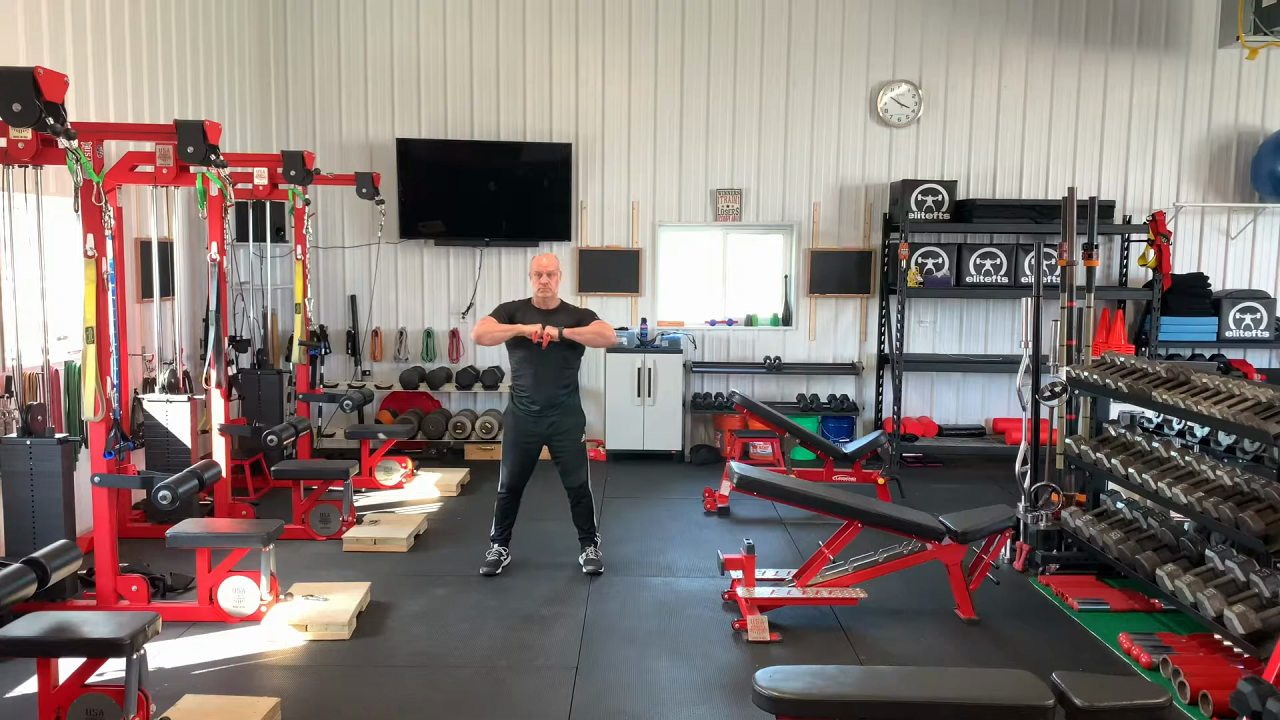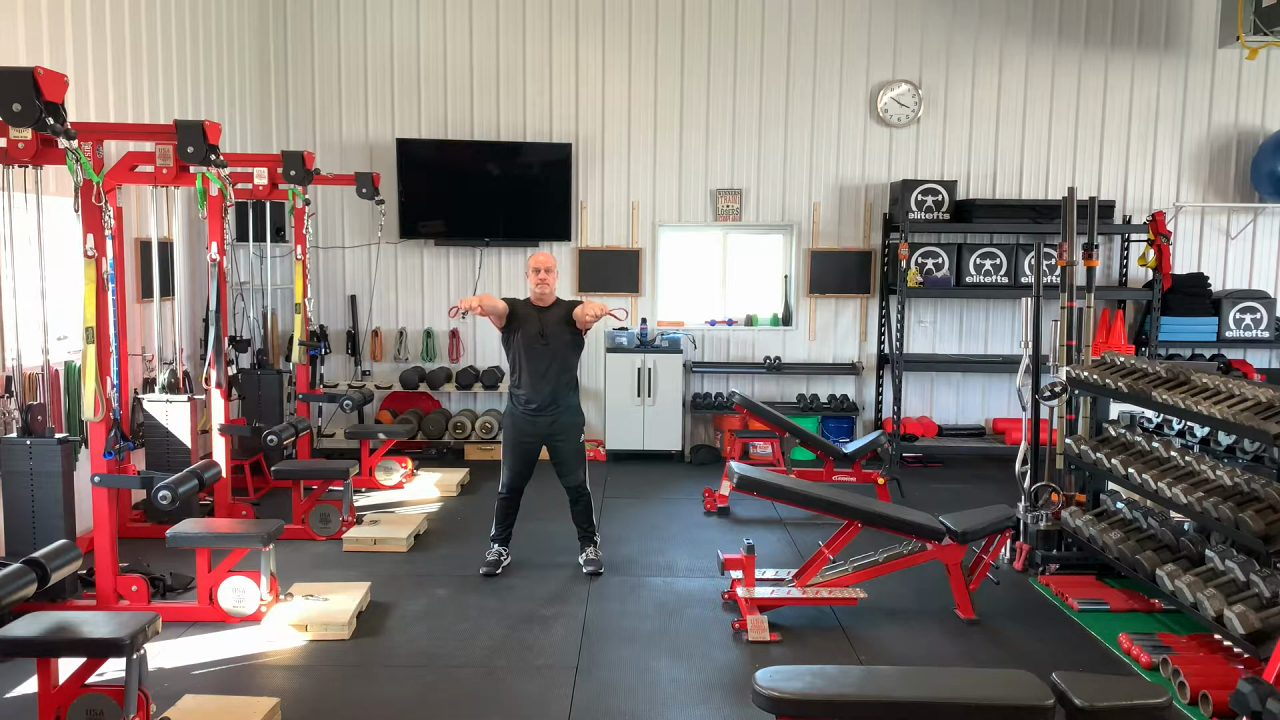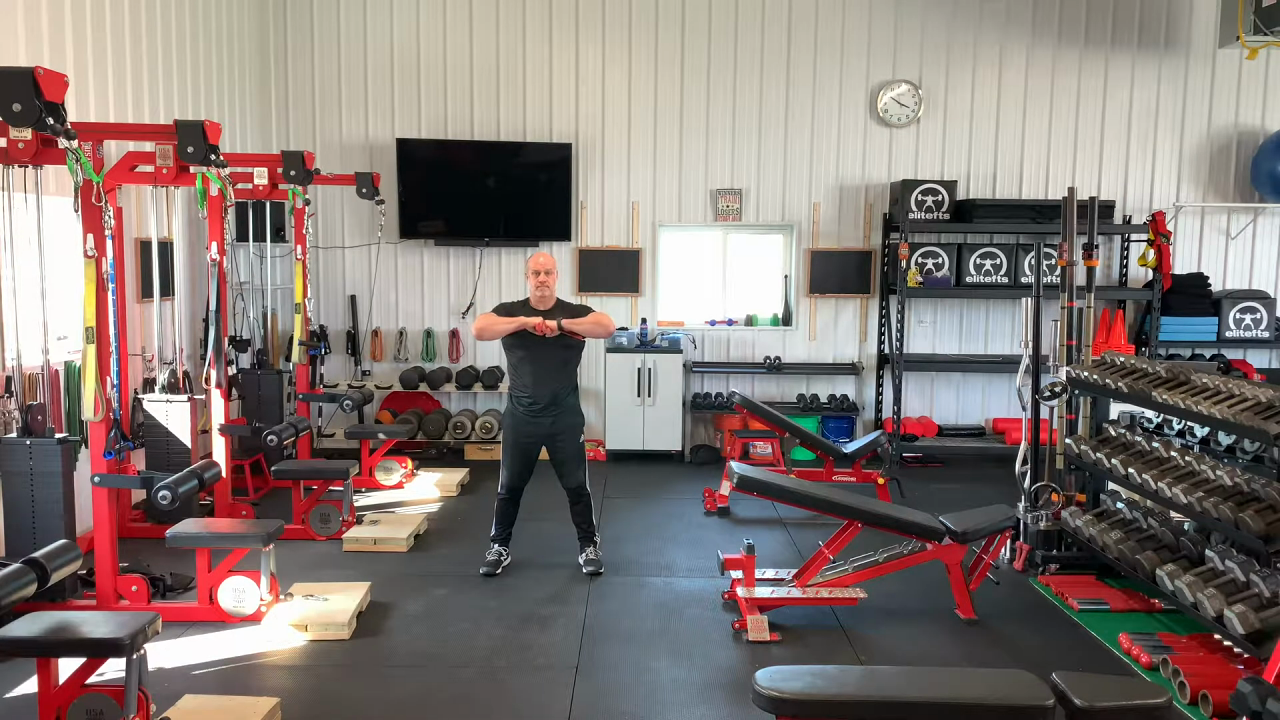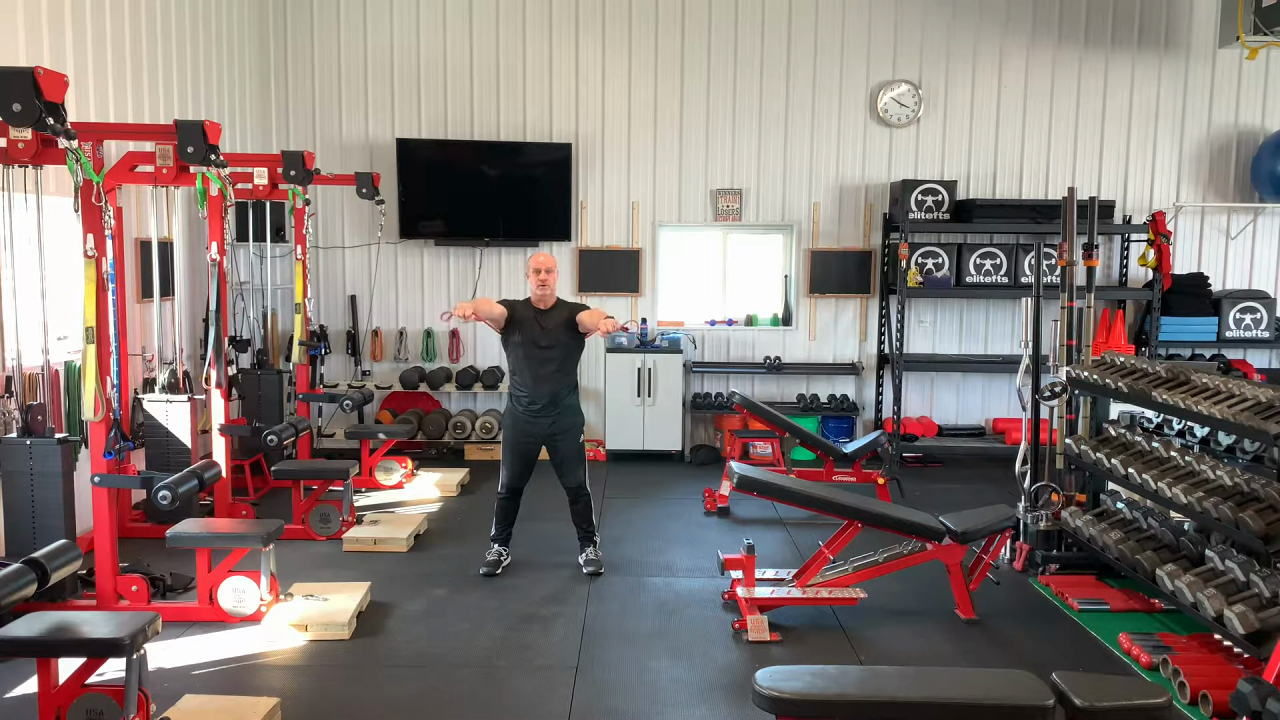
dt=1s
person 1, frame 1
left shoulder: (577, 315)
right shoulder: (513, 311)
left elbow: (608, 336)
right elbow: (478, 334)
left wrist: (561, 332)
right wrist: (522, 329)
left hip: (566, 418)
right hip: (522, 417)
left knee: (578, 486)
right knee: (510, 486)
left ankle: (589, 546)
right ankle: (499, 547)
person 1, frame 2
left shoulder: (570, 310)
right shoulder: (514, 310)
left elbow: (586, 312)
right elbow: (494, 305)
left wrist: (594, 310)
right wrist: (477, 302)
left hip: (565, 417)
right hip: (521, 417)
left knee: (577, 486)
right knee: (510, 486)
left ankle: (589, 547)
right ankle: (499, 547)
person 1, frame 3
left shoulder: (573, 312)
right shoulder: (510, 312)
left elbow: (607, 327)
right elbow: (478, 330)
left wrist: (560, 324)
right wrist: (524, 322)
left hip: (565, 418)
right hip: (521, 418)
left knee: (577, 486)
right knee: (509, 487)
left ankle: (589, 547)
right ankle: (499, 547)
person 1, frame 4
left shoulder: (572, 312)
right shoulder: (513, 311)
left elbow: (591, 317)
right elbow: (490, 308)
left wrist: (605, 320)
right wrist: (470, 306)
left hip: (565, 418)
right hip: (521, 417)
left knee: (576, 486)
right knee: (509, 486)
left ankle: (588, 547)
right ankle: (499, 547)
